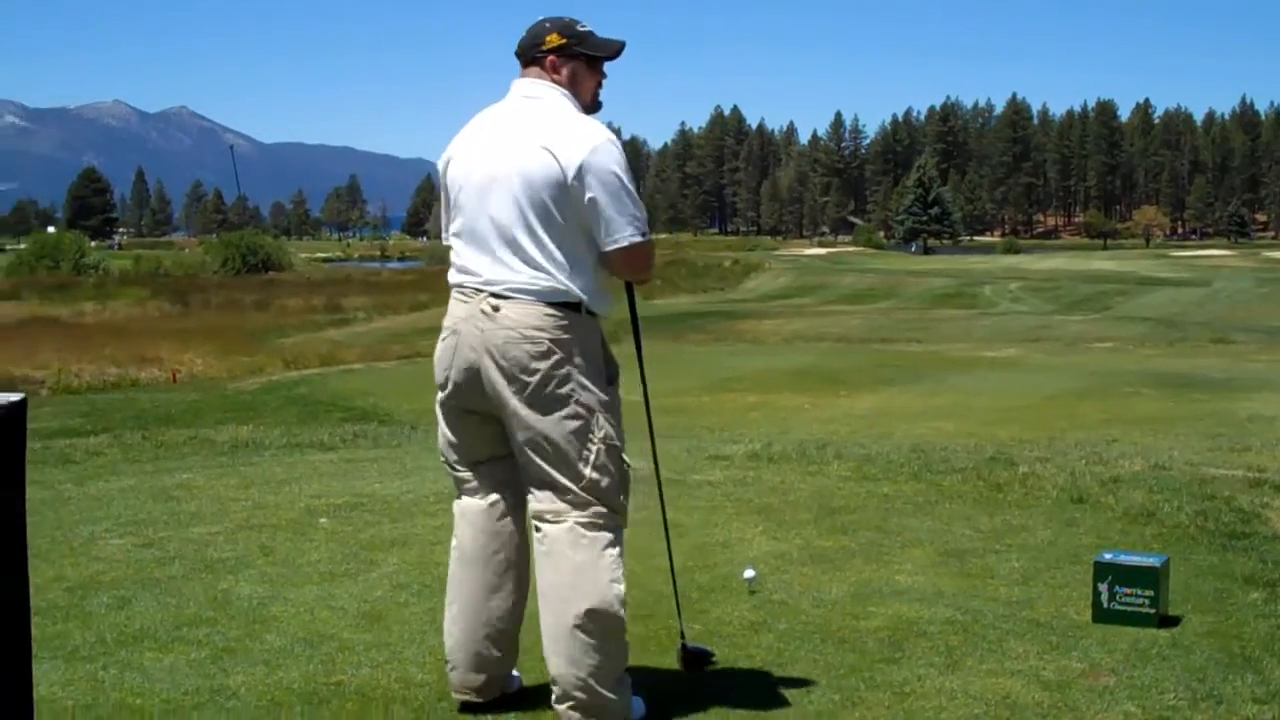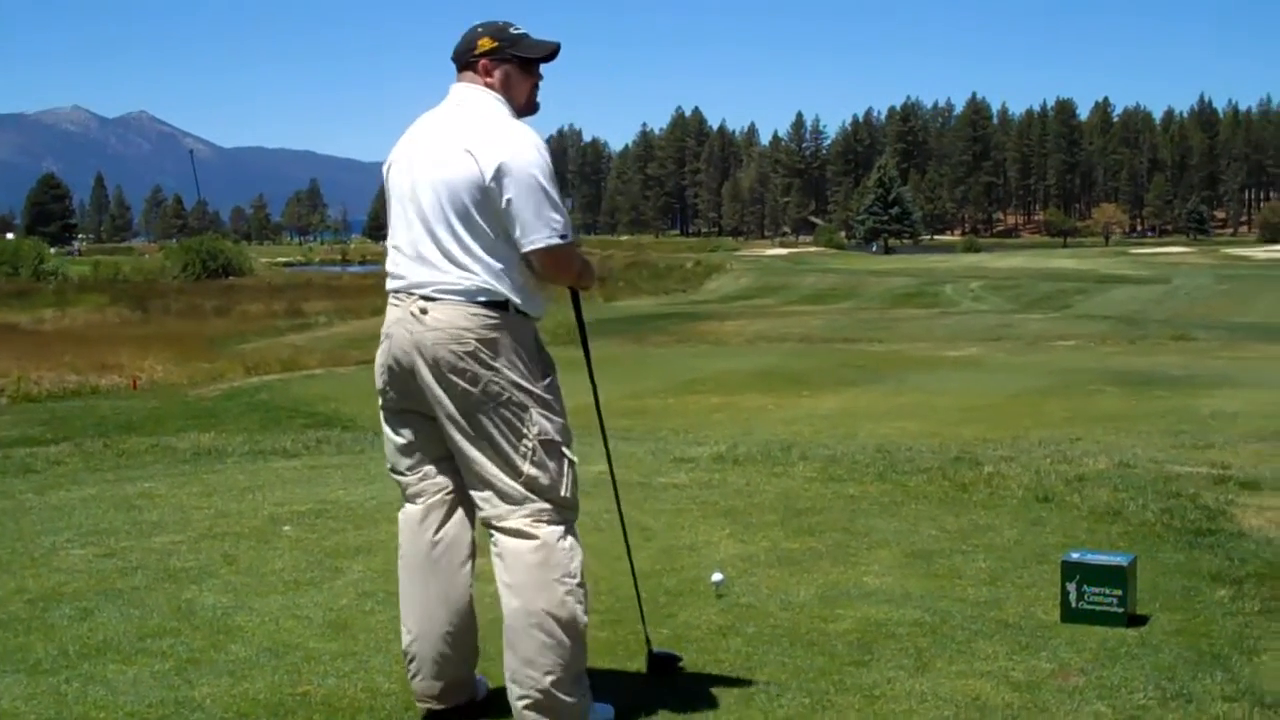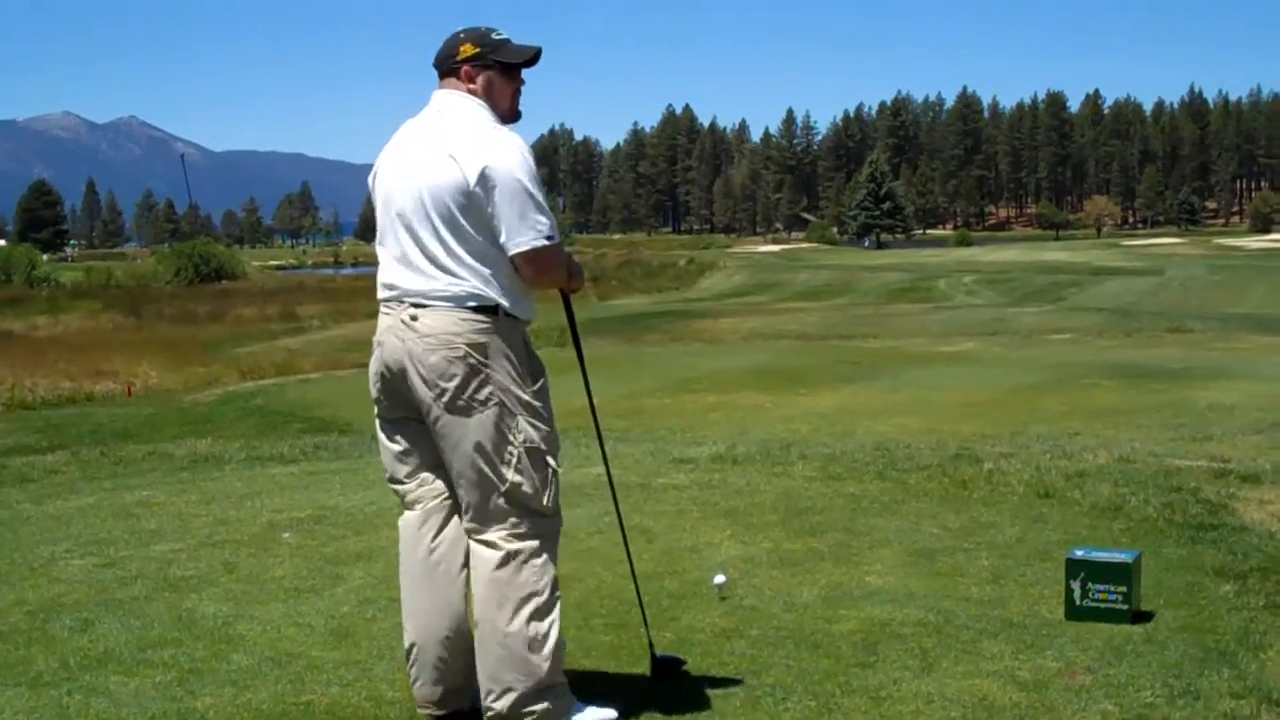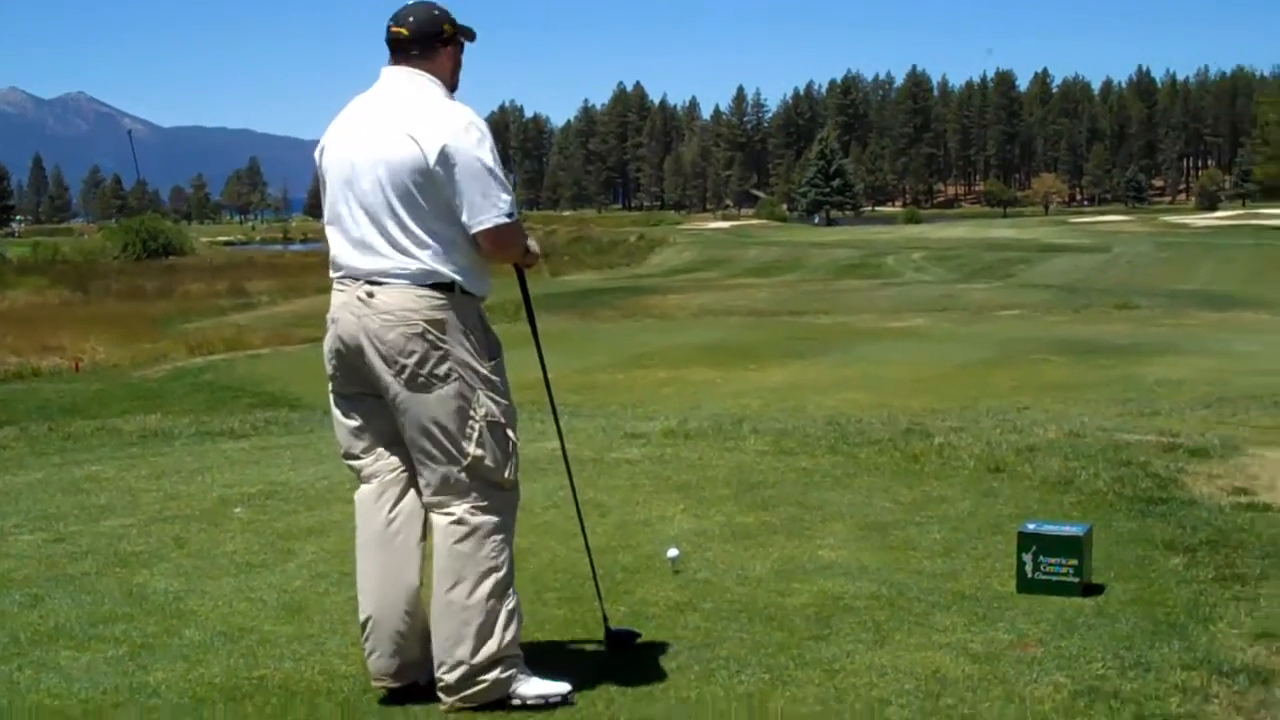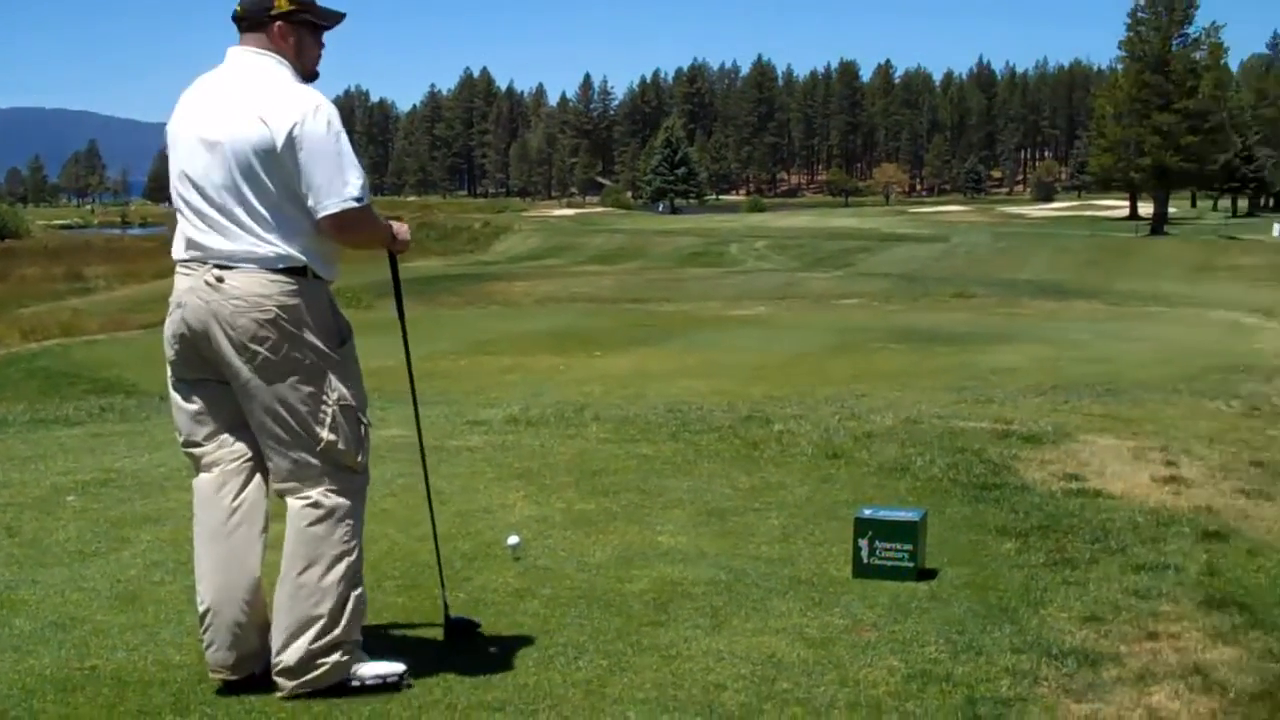
dt=0.3s
person 1, frame 1
left shoulder: (467, 137)
right shoulder: (585, 138)
right elbow: (632, 257)
right wrist: (637, 268)
left hip: (465, 326)
right hip: (546, 336)
left knee: (483, 502)
right knee: (579, 511)
person 1, frame 2
left shoulder: (410, 139)
right shoulder: (510, 141)
right elbow: (548, 258)
right wrist: (584, 273)
left hip: (404, 327)
right hip: (480, 336)
left knee: (429, 505)
right knee: (529, 510)
person 1, frame 3
left shoulder: (396, 146)
right shoulder: (496, 146)
right elbow: (536, 261)
right wrist: (571, 275)
left hip: (396, 335)
right hip: (470, 342)
left knee: (428, 511)
right knee: (511, 521)
person 1, frame 4
left shoulder: (342, 124)
right shoulder: (453, 122)
right elbow: (496, 237)
right wrist: (527, 250)
left hip: (350, 311)
right hip: (427, 318)
left knee: (383, 486)
right knee: (470, 494)
left ankle: (399, 660)
right ankle: (479, 672)
person 1, frame 5
left shoulder: (191, 101)
right shoulder: (301, 106)
right elbow: (344, 220)
right wrist: (391, 235)
left hip: (192, 295)
right hip: (271, 301)
left knee: (222, 473)
right knee: (325, 476)
left ankle: (235, 652)
right ankle: (314, 657)
